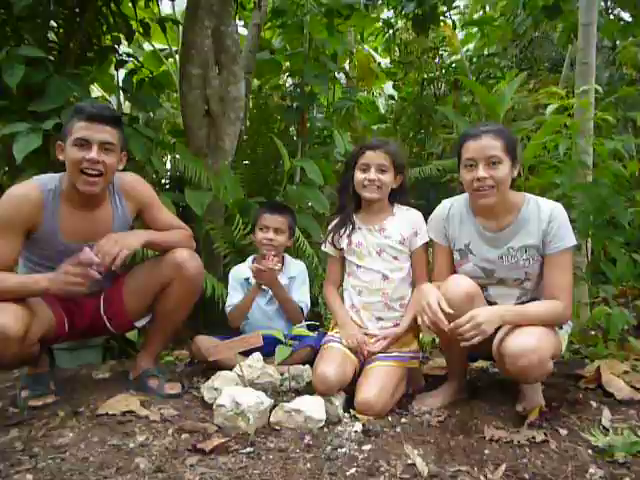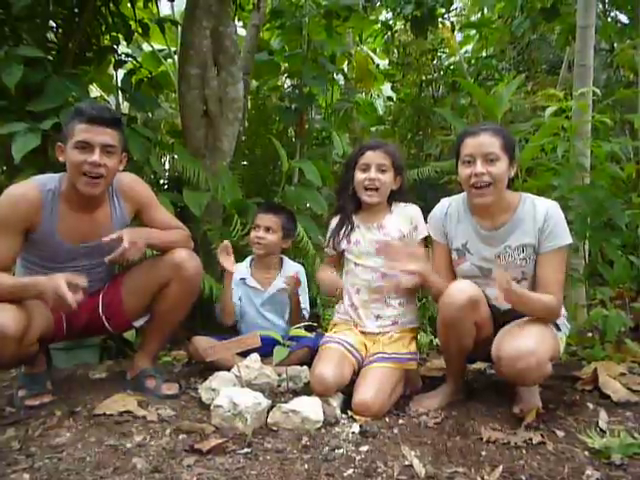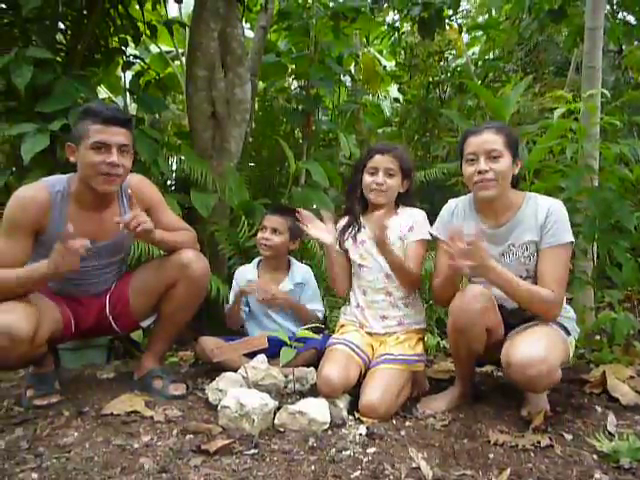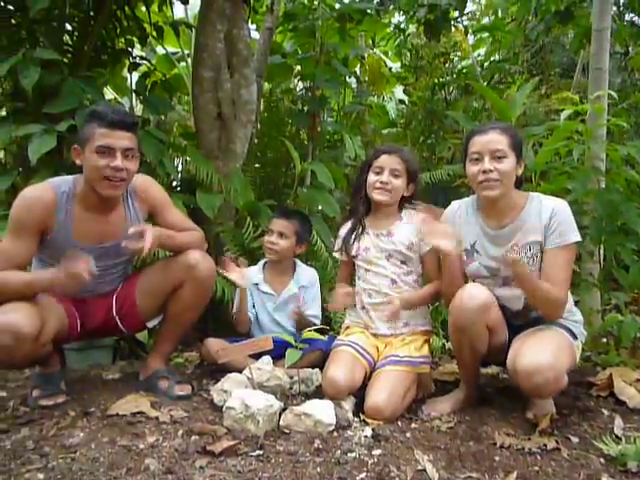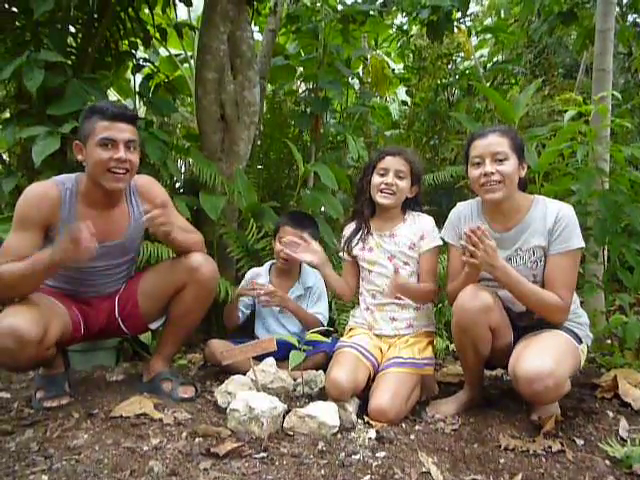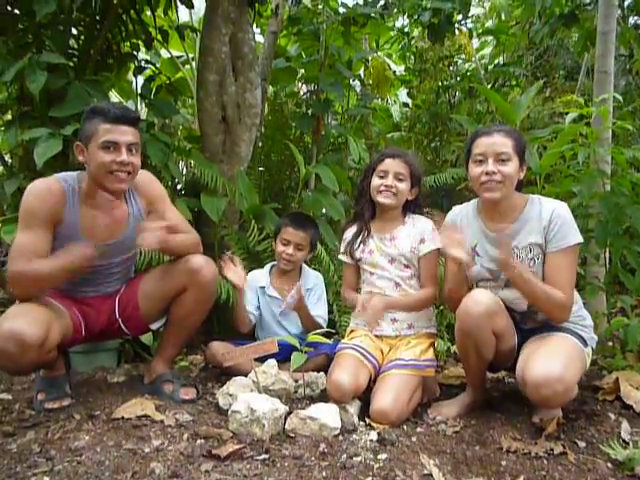
dt=0.3s
person 1, frame 1
left shoulder: (131, 188)
right shoulder: (26, 198)
left elbow: (186, 238)
left wrist: (140, 236)
right wrist: (50, 281)
left hip: (108, 301)
right hip: (46, 305)
left knee: (188, 264)
left ankle: (145, 365)
right ankle: (38, 364)
person 1, frame 2
left shoulder: (129, 189)
left elbow: (185, 239)
left wrist: (144, 235)
right wrist: (42, 285)
left hip: (106, 301)
right hip: (42, 306)
left knee: (186, 264)
left ankle: (142, 365)
right ankle: (35, 363)
person 1, frame 3
left shoulder: (137, 189)
right shoulder: (34, 200)
left elbow: (191, 241)
left wrist: (153, 234)
right wrist: (49, 268)
left hip: (113, 301)
right hip: (51, 303)
left knee: (193, 265)
left ankle: (149, 365)
right ankle: (43, 364)
person 1, frame 4
left shoulder: (143, 190)
right shoulder: (40, 200)
left elbow: (199, 241)
left wrist: (161, 236)
right wrist: (54, 277)
left hip: (120, 300)
right hip: (57, 305)
left knee: (200, 265)
left ankle: (155, 366)
right ankle: (49, 363)
person 1, frame 5
left shoulder: (146, 189)
right shoulder: (44, 197)
left elbow: (199, 246)
left wrist: (171, 234)
right wrist: (56, 256)
left hip: (123, 300)
right hip: (59, 303)
left knee: (202, 268)
left ankle: (158, 367)
right ankle: (53, 365)
person 1, frame 6
left shoulder: (144, 186)
right shoulder: (47, 194)
left elbow: (194, 245)
left wrist: (163, 240)
right wrist: (91, 250)
left hip: (123, 301)
right hip: (61, 304)
left knee: (203, 270)
left ankle: (159, 369)
right ankle: (54, 366)
person 2, frame 1
left shoulder: (548, 215)
right shoulder: (447, 214)
left elbow: (561, 307)
right elbow: (442, 288)
left wrist: (499, 315)
right wrist: (427, 292)
left hip: (534, 322)
right hip: (474, 324)
left knee: (521, 355)
right knee: (458, 289)
left ankle: (530, 381)
right ankle: (455, 382)
person 2, frame 2
left shoulder: (544, 213)
right shoulder: (445, 213)
left elbow: (552, 306)
right elbow: (441, 291)
left wrist: (513, 293)
right wrist: (426, 273)
left hip: (532, 319)
right hip: (470, 326)
left knee: (518, 358)
right knee: (461, 295)
left ankle: (525, 383)
right ankle: (453, 384)
person 2, frame 3
left shoulder: (548, 213)
right shoulder: (452, 212)
left elbow: (550, 306)
right elbow: (443, 297)
left wrist: (487, 266)
right wrist: (453, 268)
left hip: (541, 322)
right hip: (484, 328)
left knee: (526, 364)
right knee: (472, 298)
left ankle: (534, 388)
right ankle: (462, 386)
person 2, frame 4
left shoulder: (553, 212)
right shoulder: (457, 214)
left elbow: (555, 307)
right elbow: (452, 300)
left wrist: (517, 268)
right wrist: (450, 257)
left hip: (549, 324)
right hip: (488, 329)
left knee: (534, 371)
right knee: (473, 299)
left ankle: (541, 390)
right ankle: (468, 389)
person 2, frame 5
left shoulder: (557, 216)
right shoulder: (461, 216)
left elbow: (559, 311)
right elbow: (454, 301)
left wrist: (499, 269)
right wrist: (469, 266)
left hip: (554, 327)
right hip: (493, 330)
left knee: (535, 377)
right knee: (472, 299)
left ankle: (546, 392)
right ankle: (472, 390)
person 2, frame 6
left shoulder: (553, 215)
right shoulder: (459, 217)
left elbow: (561, 310)
right elbow: (455, 304)
left wrist: (513, 268)
right wrist: (457, 265)
left hip: (558, 328)
right hip: (496, 333)
left knee: (545, 383)
right knee: (477, 305)
left ankle: (549, 396)
right ankle: (474, 392)
person 3, frame 1
left shoulder: (411, 219)
right shoulder: (341, 225)
left elbow: (421, 285)
right elbow: (331, 286)
left wrist: (402, 329)
right wrist: (346, 326)
left hip: (395, 330)
right hip: (352, 325)
left knee: (369, 404)
right knee: (325, 381)
left ankle: (403, 373)
right ankle: (364, 368)
person 3, frame 2
left shoulder: (409, 215)
right shoulder: (341, 223)
right elbow: (326, 269)
left wrist: (404, 283)
right wrist: (325, 277)
left hip: (396, 327)
right hip: (349, 323)
left knee: (366, 405)
right knee: (323, 383)
left ankle: (402, 372)
right ankle: (364, 370)
person 3, frame 3
left shoulder: (414, 218)
right shoulder: (348, 224)
left elbow: (413, 282)
right elbow: (339, 286)
left wrist: (384, 246)
right wrist: (329, 245)
left hip: (401, 328)
right hip: (356, 324)
left knee: (373, 406)
right knee: (330, 384)
left ankle: (408, 375)
right ankle: (370, 372)
person 3, frame 4
left shoulder: (418, 223)
right shoulder: (351, 229)
left elbow: (437, 284)
right elbow: (343, 282)
left wrist: (404, 301)
right wrist: (341, 295)
left hip: (407, 331)
right hip: (362, 326)
left knee: (379, 408)
right knee: (335, 385)
left ankle: (414, 378)
right ankle: (378, 373)
person 3, frame 5
left shoulder: (423, 226)
right shoulder: (354, 230)
left elbow: (429, 290)
right elbow: (348, 290)
left wrist: (405, 287)
right wrist: (320, 262)
left hip: (411, 331)
right hip: (363, 327)
left knee: (382, 410)
right knee: (338, 388)
left ankle: (417, 378)
right ankle: (375, 374)
person 3, frame 6
left shoulder: (422, 228)
right shoulder: (355, 233)
left elbow: (431, 292)
right elbow: (348, 291)
left wrist: (387, 302)
right wrist: (360, 300)
left hip: (412, 334)
right hip: (366, 330)
left knee: (384, 412)
right knee: (340, 388)
left ankle: (420, 382)
right ankle: (379, 377)
person 4, frame 1
left shoulder: (297, 269)
right shoulder: (239, 272)
left elbow: (298, 319)
right elbow: (234, 322)
left wrist: (275, 284)
right wrist: (257, 285)
left hip: (288, 344)
left knee: (316, 340)
right knee: (199, 343)
person 4, frame 2
left shoulder: (295, 271)
right shoulder: (237, 273)
left elbow: (299, 325)
right elbow: (227, 320)
left wrist: (294, 295)
right wrist: (228, 276)
left hip: (285, 345)
left knee: (313, 343)
right knee: (197, 344)
person 4, frame 3
left shoulder: (303, 274)
right shoulder: (244, 274)
left elbow: (316, 323)
right elbow: (233, 324)
left wrist: (290, 303)
right wrist: (239, 296)
left hip: (292, 346)
left knee: (321, 343)
right knee: (204, 344)
person 4, frame 4
left shoulder: (309, 277)
right shoulder: (249, 275)
left elbow: (310, 329)
right elbow: (242, 328)
left wrist: (300, 320)
right wrist: (242, 290)
left hip: (297, 348)
left knee: (326, 344)
right knee: (210, 346)
person 4, frame 5
left shoulder: (314, 279)
right shoulder: (254, 276)
left elbow: (318, 329)
right elbow: (230, 323)
left wrist: (289, 304)
right wrist: (238, 296)
left knee: (330, 346)
right knee: (213, 348)
person 4, frame 6
left shoulder: (314, 281)
right shoulder: (256, 278)
left elbow: (317, 332)
right elbow: (244, 327)
left wrist: (301, 308)
right wrist: (239, 291)
left knee: (331, 349)
right knee: (214, 350)
